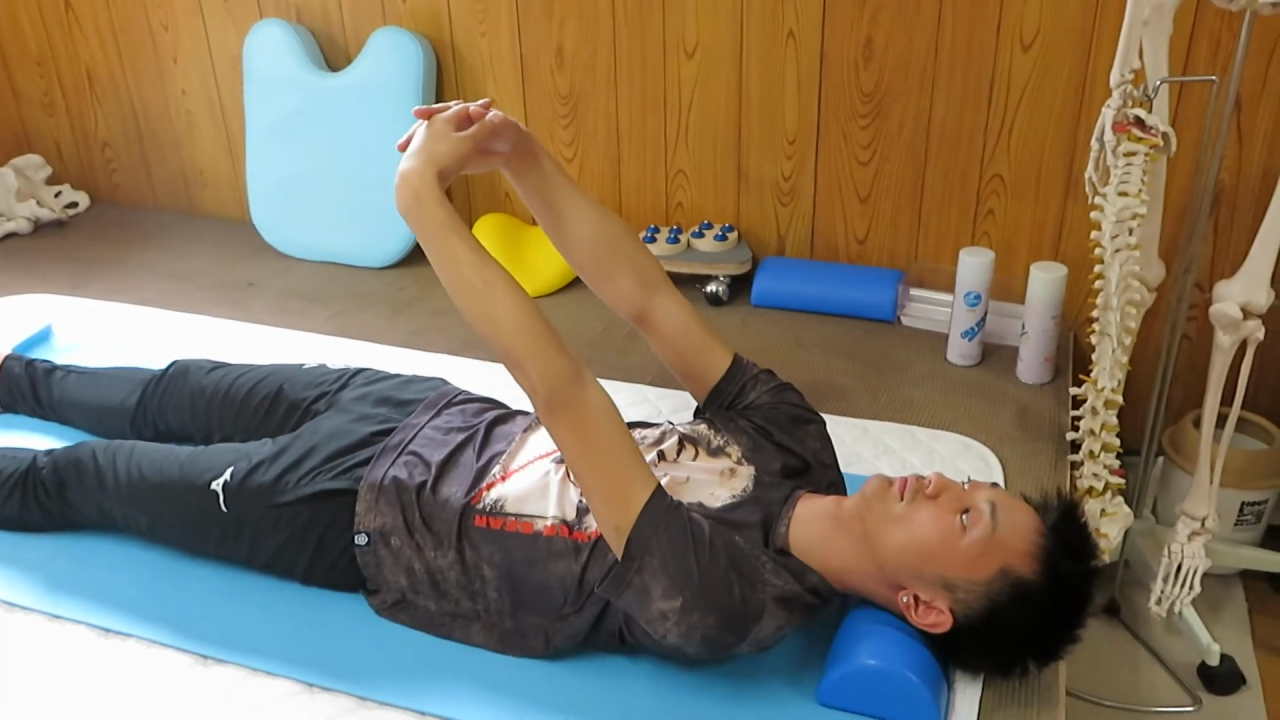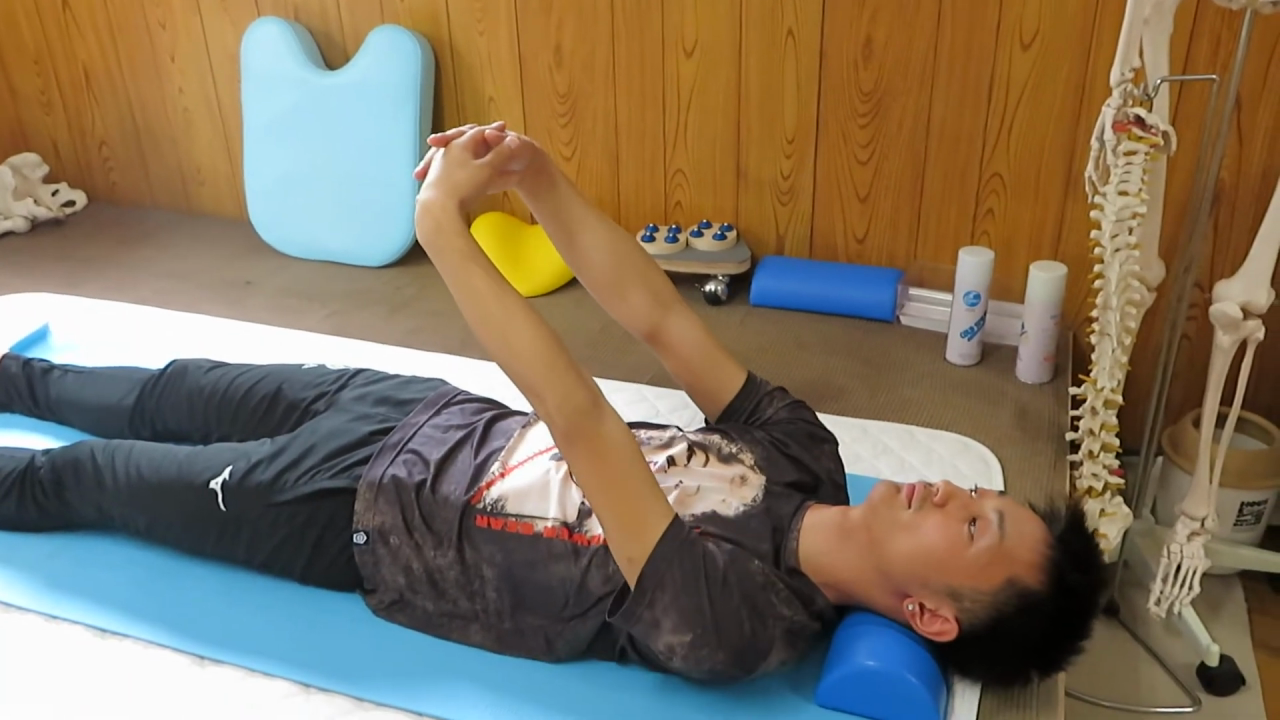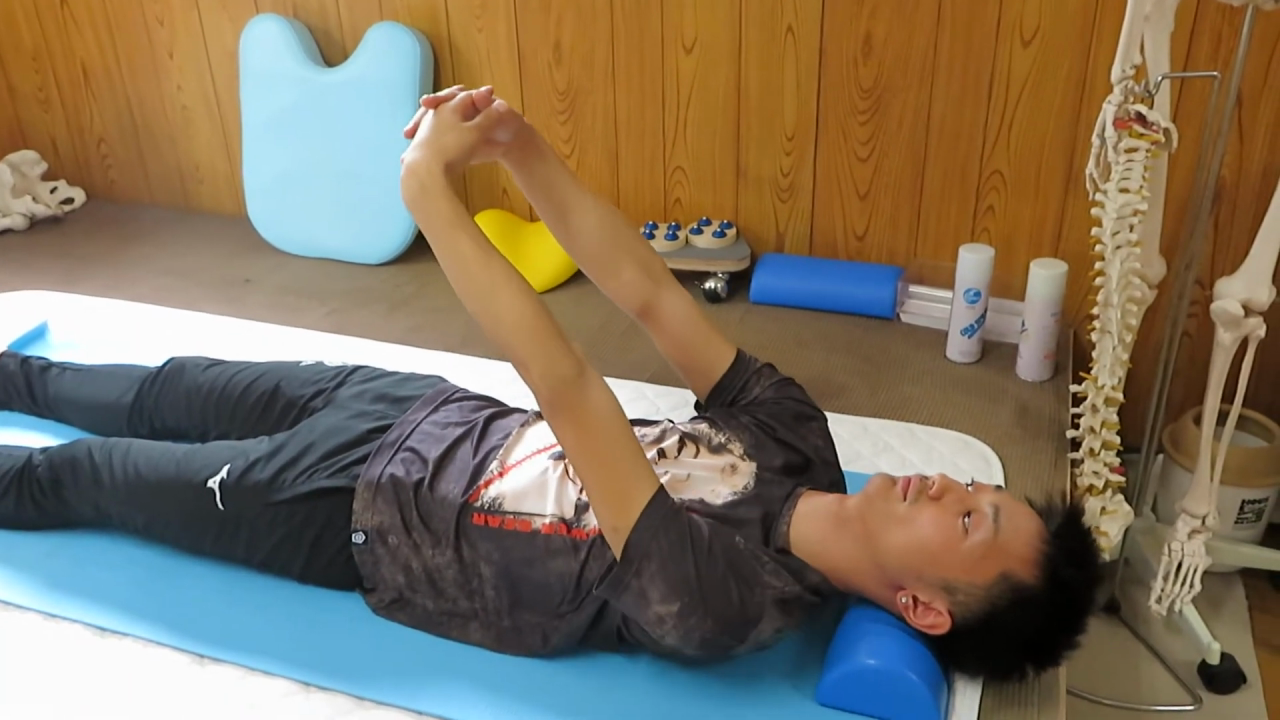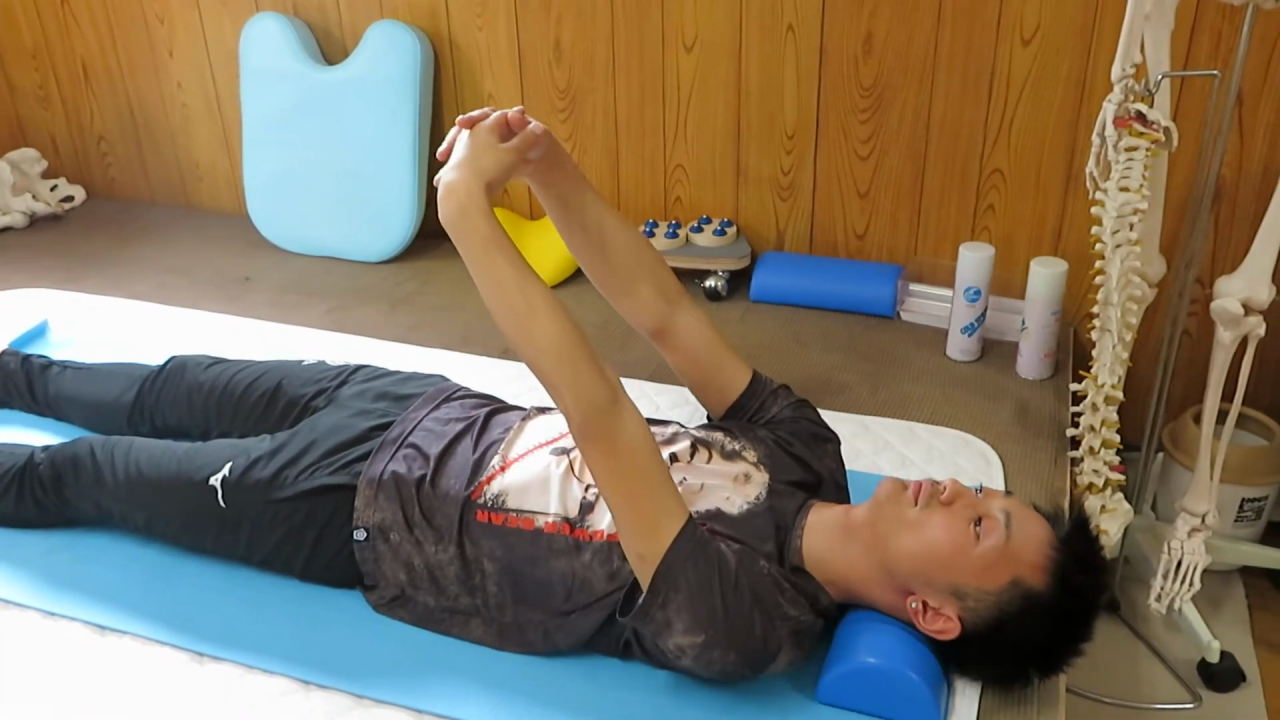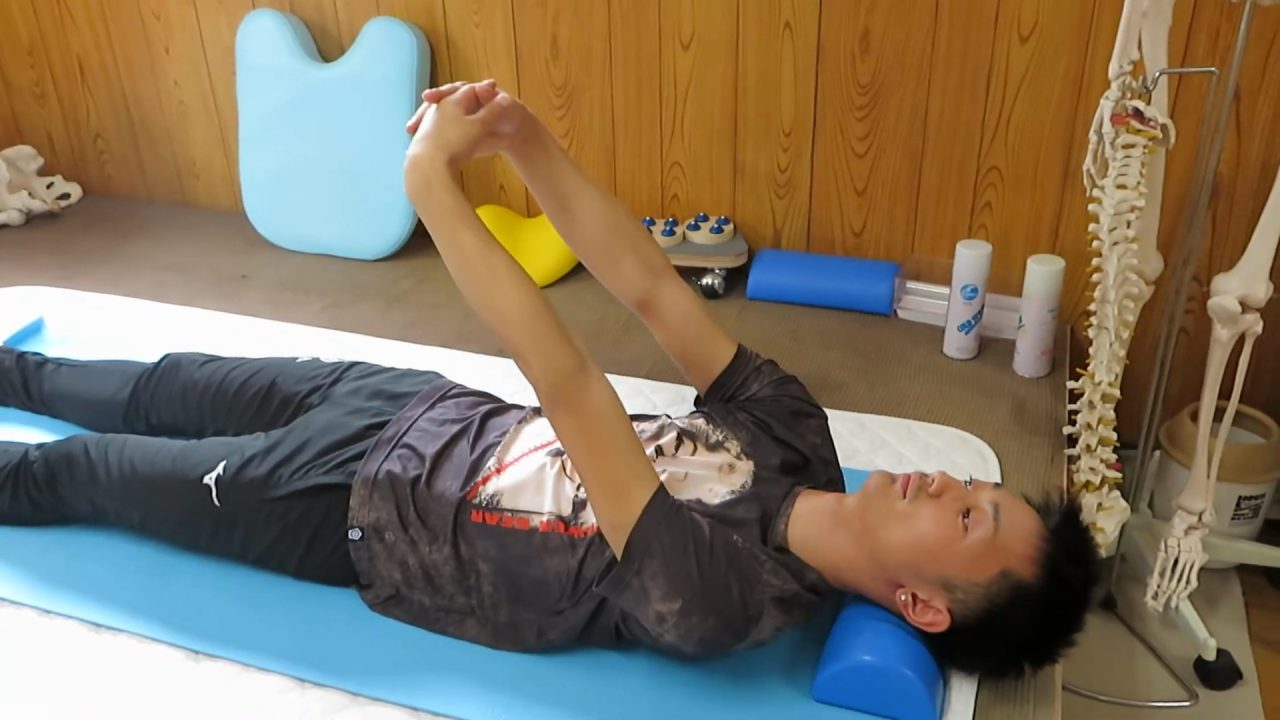
dt=0.4s
person 1, frame 1
left shoulder: (723, 600)
right shoulder: (796, 444)
left elbow: (562, 392)
right elbow: (644, 299)
left wrist: (421, 199)
right wrist: (519, 157)
left hip: (363, 513)
right hip: (434, 418)
left knee: (91, 479)
right knee: (178, 397)
person 1, frame 2
left shoulder: (733, 622)
right shoulder: (804, 454)
left elbow: (578, 422)
right elbow: (655, 313)
left wrist: (442, 224)
right wrist: (533, 174)
left hip: (361, 514)
right hip: (430, 418)
right knee: (172, 395)
person 1, frame 3
left shoulder: (723, 598)
right shoulder: (795, 439)
left elbow: (565, 390)
right elbow: (645, 291)
left wrist: (426, 188)
right wrist: (516, 145)
left hip: (359, 512)
right hip: (427, 415)
right knee: (170, 396)
person 1, frame 4
left shoulder: (740, 620)
right shoulder: (804, 451)
left elbow: (598, 417)
right elbow: (660, 309)
left wrist: (466, 209)
right wrist: (545, 162)
left hip: (362, 510)
right hip: (428, 415)
left knee: (91, 474)
right knee: (169, 393)
person 1, frame 5
left shoulder: (722, 596)
right shoulder: (794, 436)
left elbow: (567, 385)
right elbow: (650, 286)
left wrist: (430, 182)
right wrist: (522, 138)
left hip: (355, 508)
right hip: (424, 409)
right knee: (165, 390)
